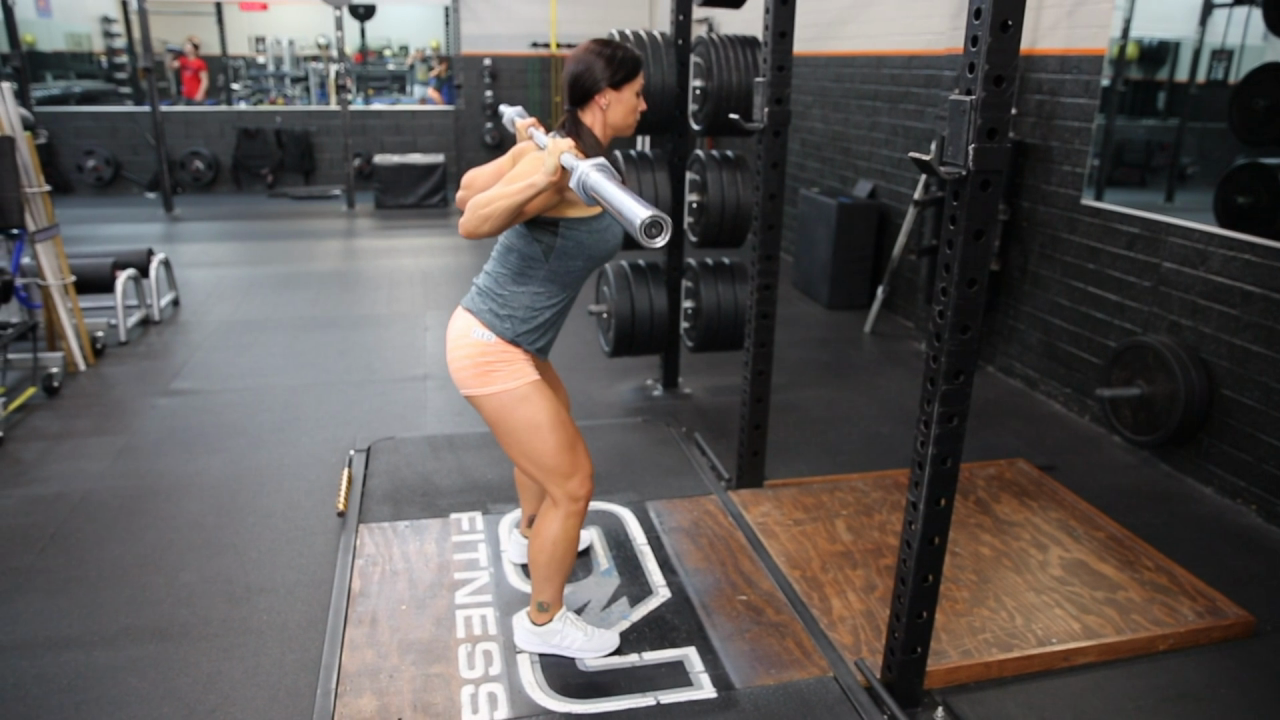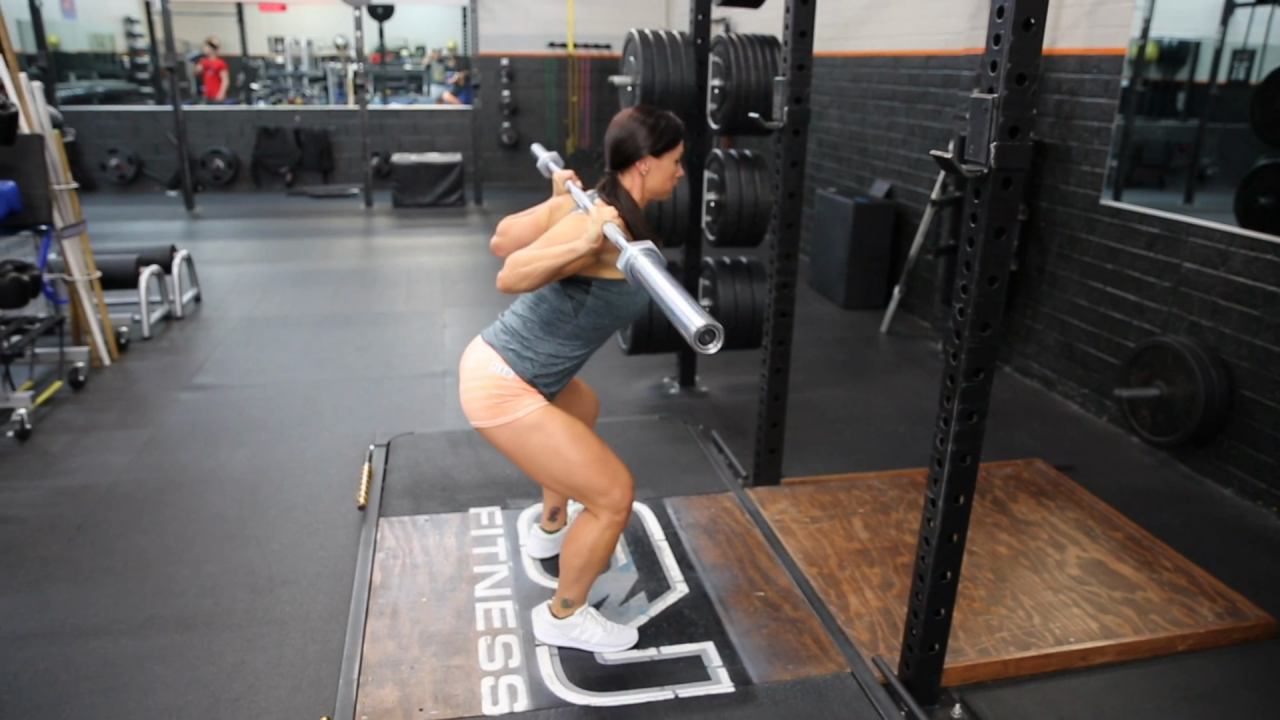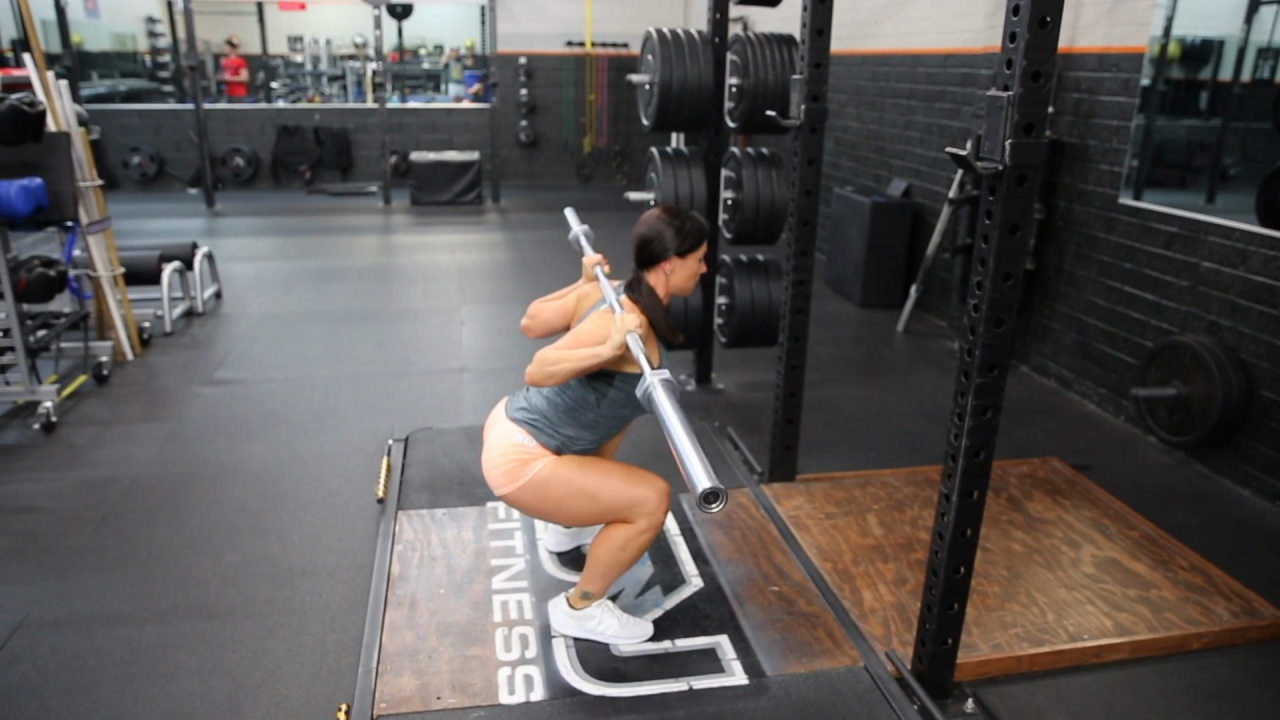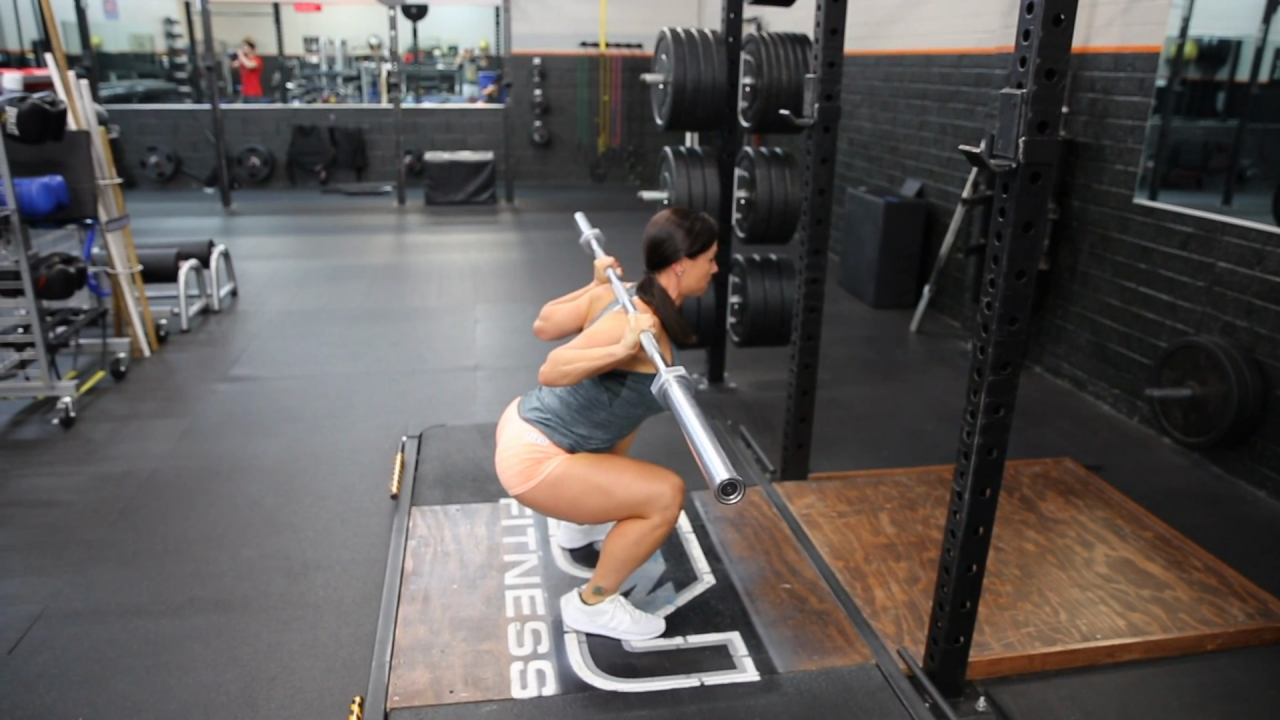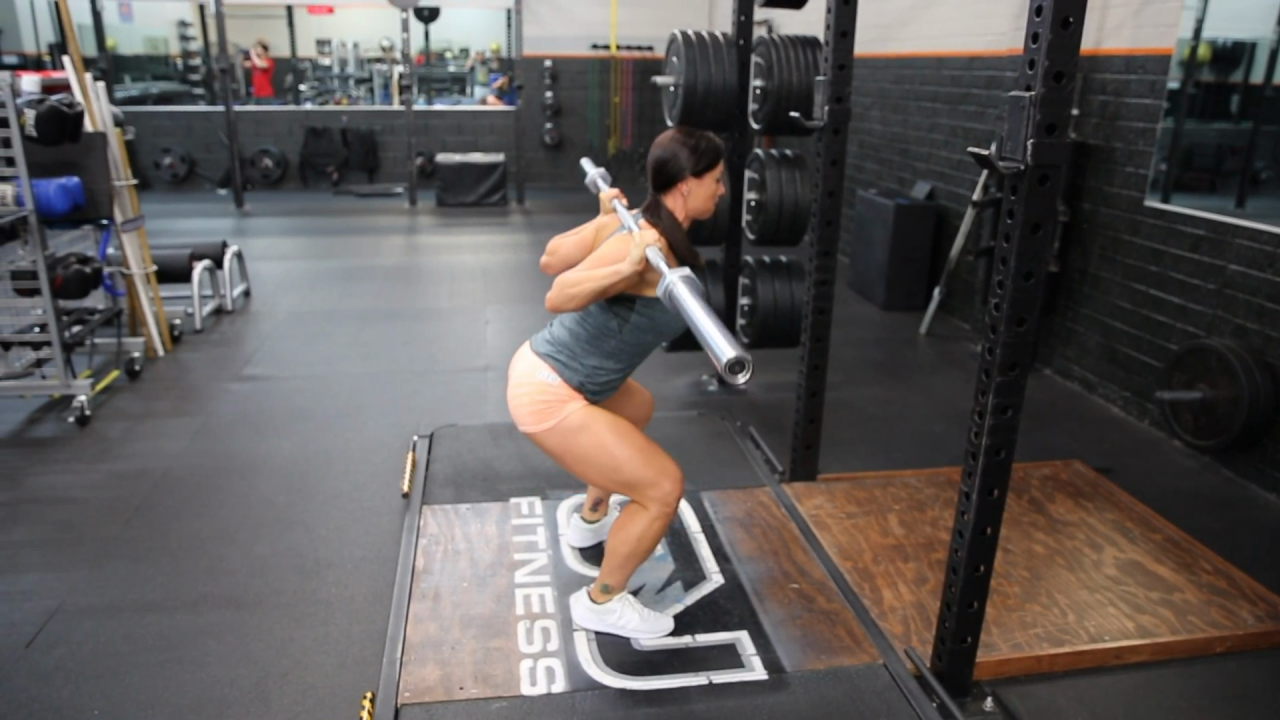
dt=1s
person 1, frame 1
left shoulder: (551, 150)
right shoulder: (569, 169)
left elbow: (466, 193)
right elbow: (473, 223)
left wrist: (526, 151)
right wrist: (539, 179)
left hip: (497, 334)
right hip: (494, 350)
left knee: (555, 419)
right knee: (572, 485)
left ankle: (529, 534)
right ankle: (543, 621)
person 1, frame 2
left shoulder: (579, 204)
right shoulder: (603, 227)
left elbow: (501, 241)
right elbow: (510, 277)
left wrist: (559, 199)
right wrist: (583, 245)
left hip: (502, 362)
right hip: (502, 387)
left knee: (583, 411)
right knee: (613, 494)
left ankle: (552, 528)
right ankle: (563, 616)
person 1, frame 3
left shoulder: (606, 293)
right shoulder: (624, 321)
left elbow: (530, 322)
right elbow: (537, 371)
left wrist: (584, 282)
right wrist: (608, 350)
left hip: (515, 426)
right hip: (520, 459)
left knee: (614, 416)
right knee: (651, 500)
left ankle: (568, 525)
right ankle: (579, 609)
person 1, frame 4
left shoulder: (618, 294)
right shoulder: (637, 322)
left elbow: (544, 324)
right elbow: (551, 371)
left wrist: (596, 284)
right wrist: (622, 350)
left hip: (527, 426)
right hip: (534, 459)
left knee: (625, 411)
right knee: (666, 496)
left ankle: (582, 520)
right ankle: (593, 603)
person 1, frame 5
left shoulder: (627, 222)
right shoulder: (644, 243)
left elbow: (550, 258)
right elbow: (558, 298)
left wrist: (603, 216)
right wrist: (628, 267)
left hip: (546, 369)
right hip: (548, 395)
left knee: (638, 409)
right knee: (663, 487)
left ankle: (593, 518)
right ankle: (601, 603)
